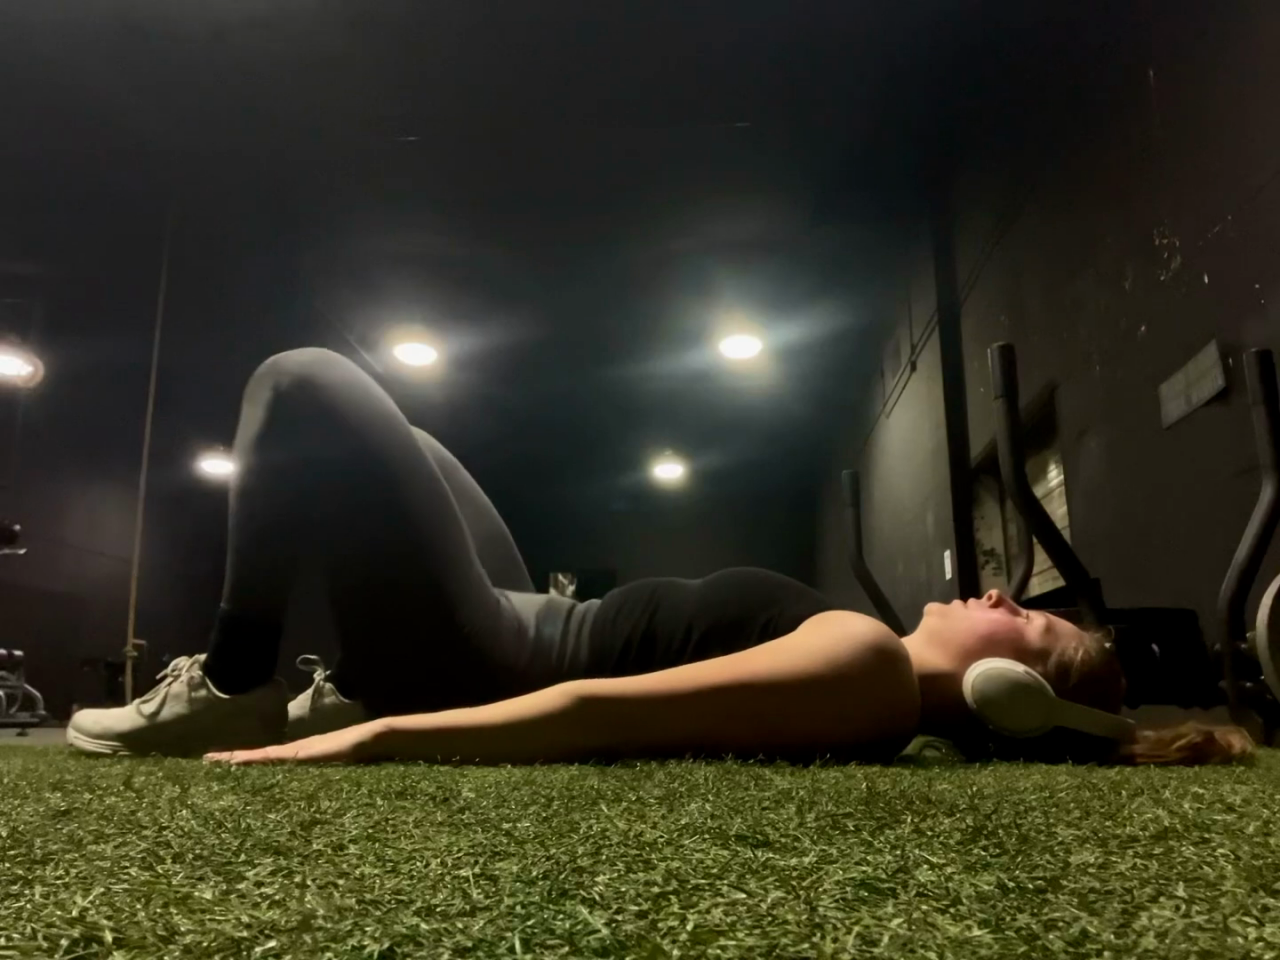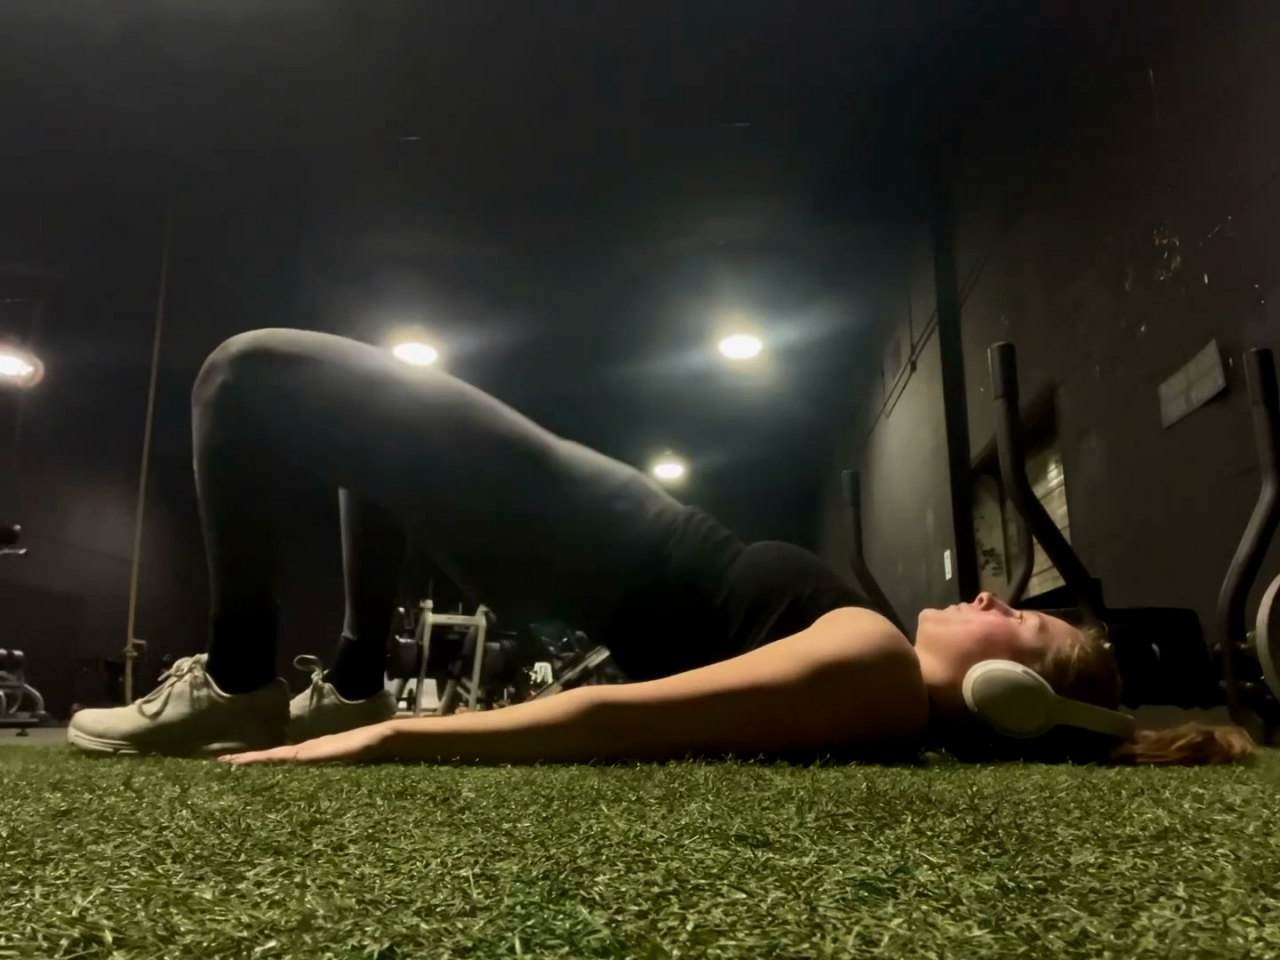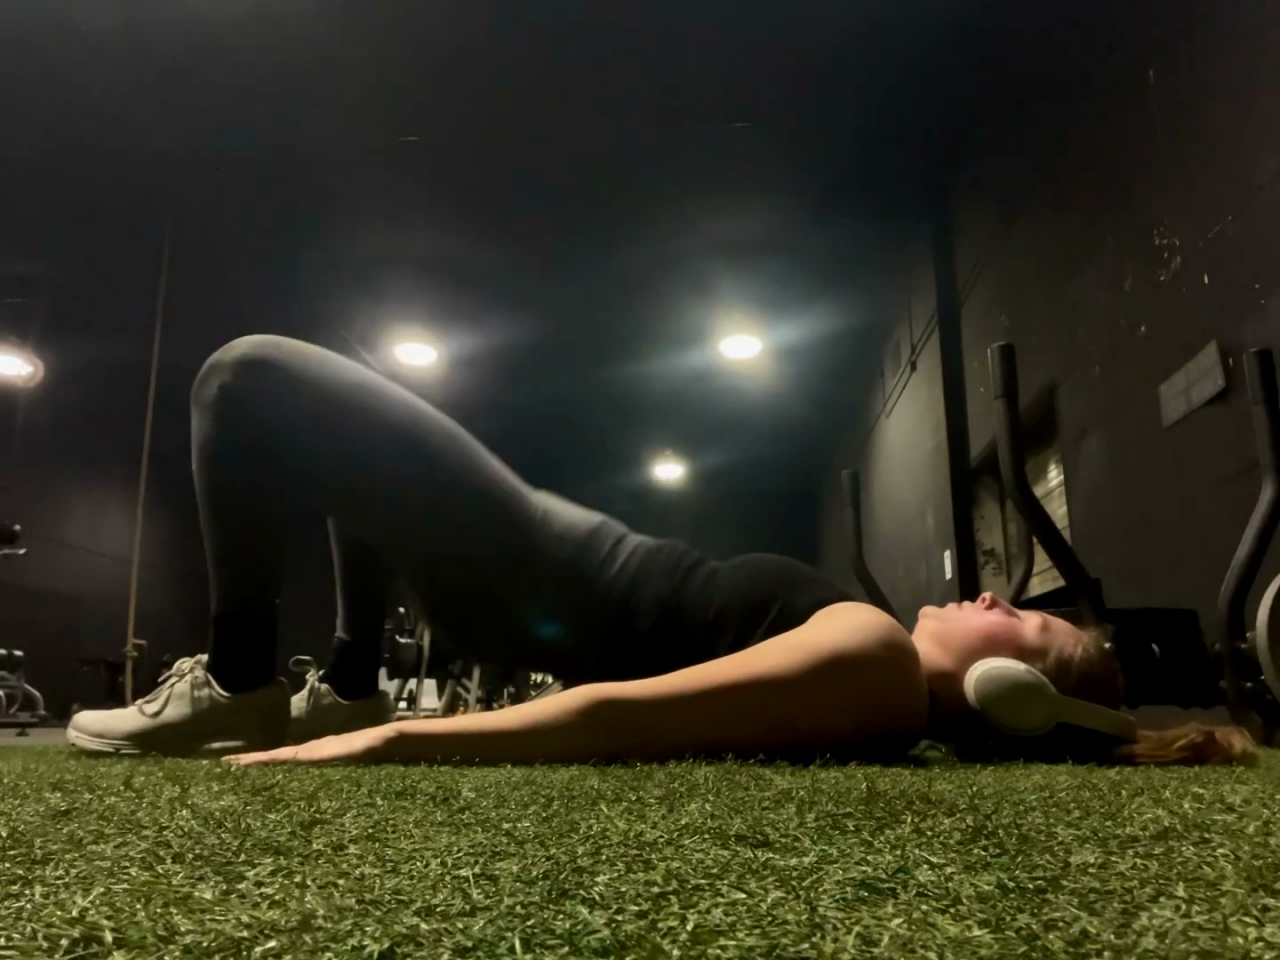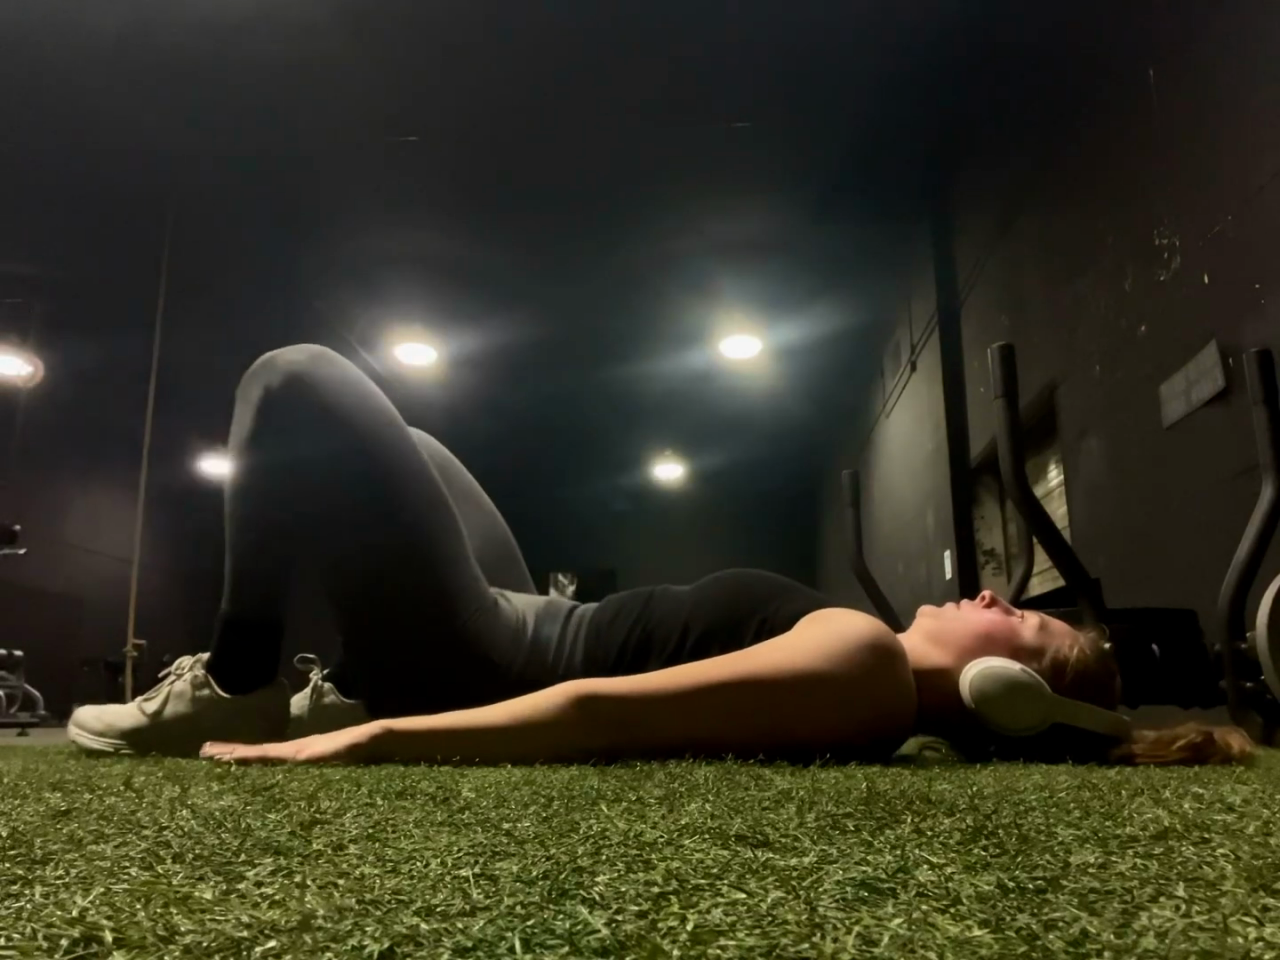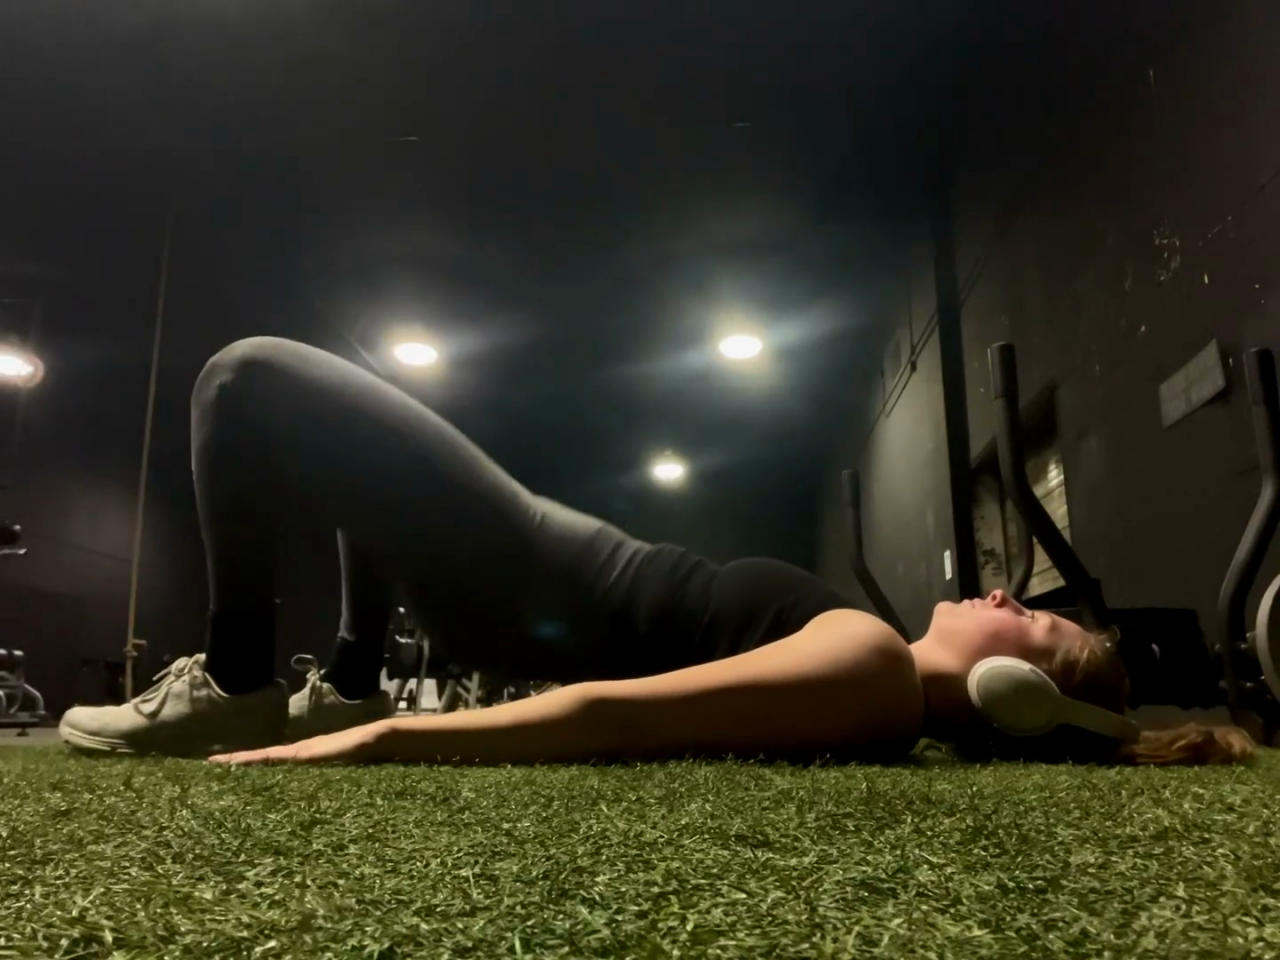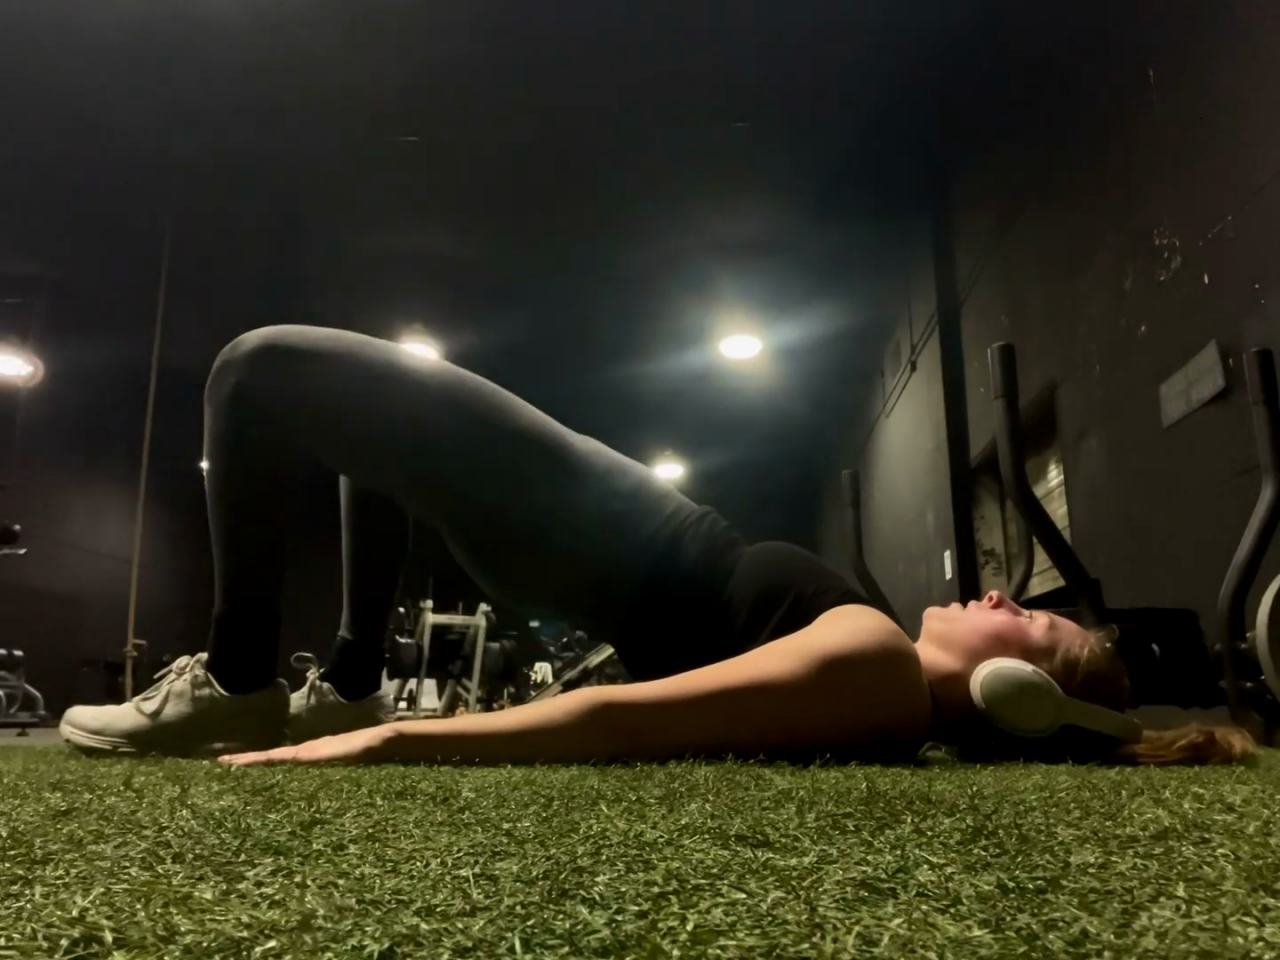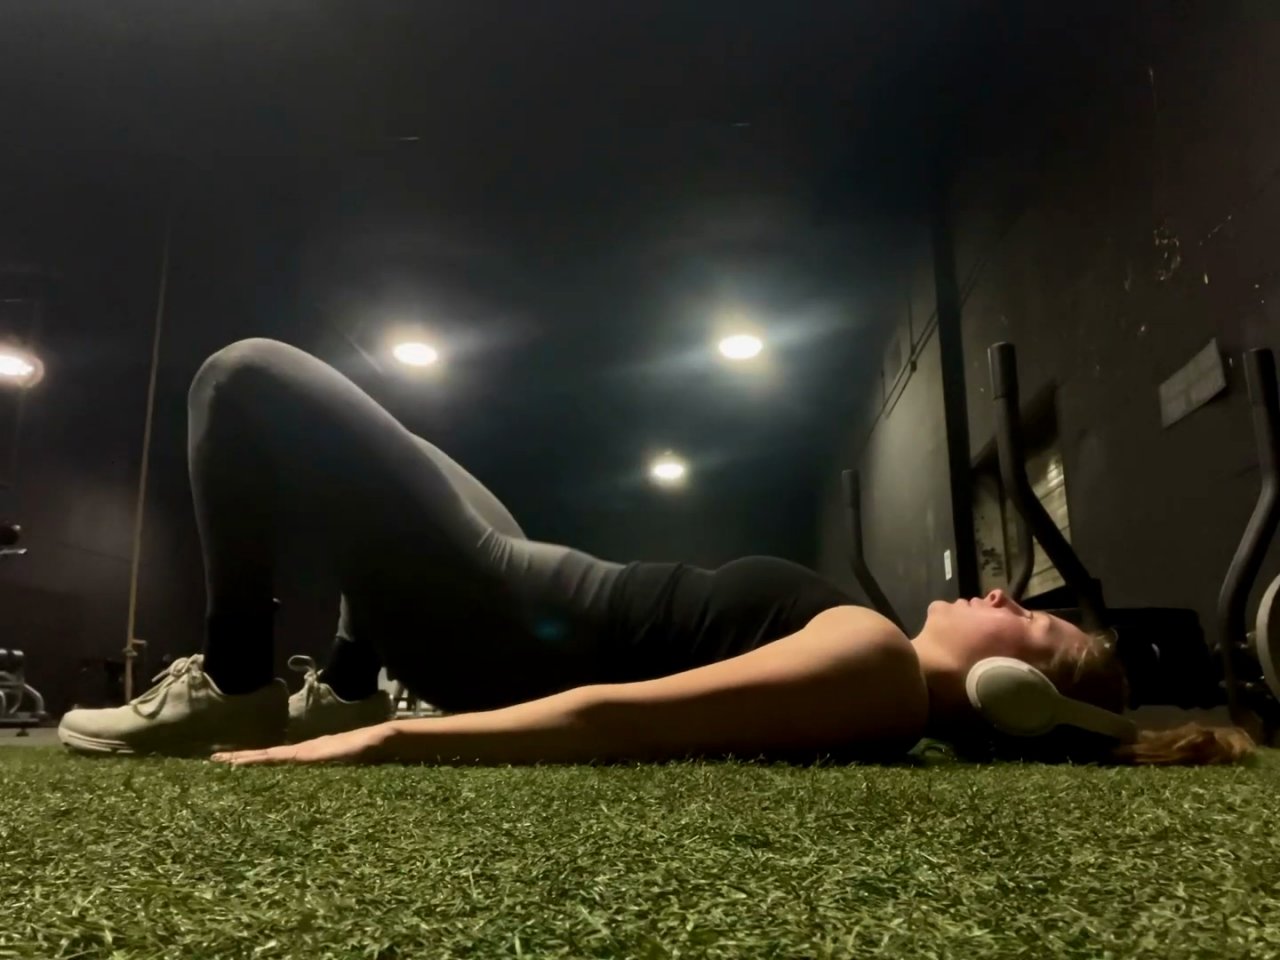
dt=0.7s
person 1, frame 1
left shoulder: (860, 669)
right shoulder: (892, 689)
left elbow: (605, 714)
left wrist: (372, 739)
left hip: (488, 659)
right hip: (529, 625)
left knee: (304, 386)
right knee: (388, 440)
left ankle: (230, 691)
right ankle: (338, 689)
person 1, frame 2
left shoulder: (870, 674)
right shoulder: (902, 690)
left elbow: (612, 720)
left wrist: (387, 743)
right hip: (596, 529)
left knee: (249, 376)
right knee: (375, 426)
left ankle: (233, 692)
right ankle: (347, 684)
person 1, frame 3
left shoulder: (873, 664)
right shoulder: (903, 682)
left elbow: (617, 719)
left wrist: (388, 743)
left hip: (535, 583)
right hip: (568, 566)
left knee: (247, 381)
right knee: (354, 447)
left ankle: (235, 692)
right ankle: (342, 686)
person 1, frame 4
left shoulder: (858, 667)
right shoulder: (885, 691)
left elbow: (602, 715)
left wrist: (367, 741)
left hip: (479, 663)
right hip: (527, 623)
left knee: (297, 382)
right knee: (410, 448)
left ankle: (232, 690)
right ankle: (339, 688)
person 1, frame 5
left shoulder: (866, 673)
right shoulder: (900, 688)
left elbow: (612, 716)
left wrist: (383, 739)
left hip: (533, 582)
right hip: (565, 578)
left knee: (248, 381)
right knee: (366, 443)
left ankle: (230, 691)
right ankle: (343, 683)
person 1, frame 6
left shoulder: (872, 673)
right shoulder: (906, 690)
left elbow: (620, 722)
left wrist: (391, 743)
right hip: (601, 527)
left knee: (264, 370)
right knee: (366, 408)
left ankle: (234, 690)
right ankle: (346, 684)
person 1, frame 7
left shoulder: (873, 670)
right shoulder: (900, 685)
left elbow: (616, 722)
left wrist: (384, 744)
left hip: (495, 625)
right hip: (533, 596)
left knee: (246, 379)
right knee: (380, 436)
left ankle: (229, 695)
right ankle: (340, 689)
